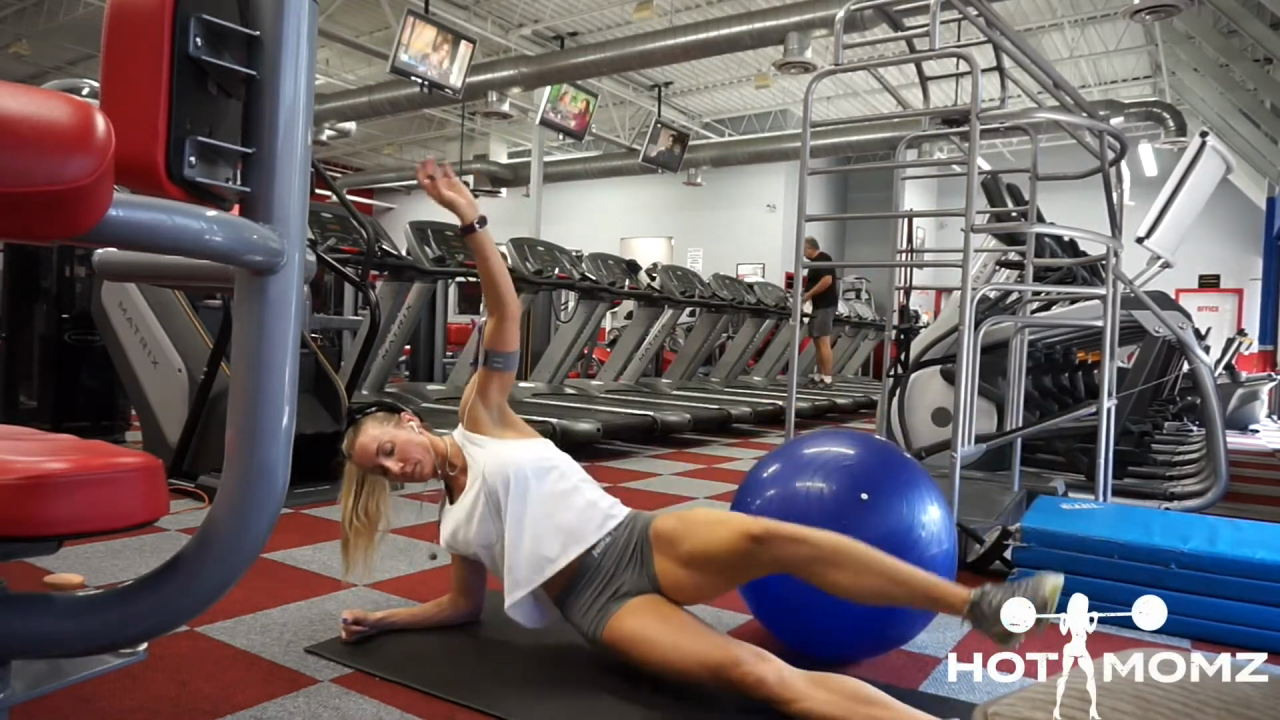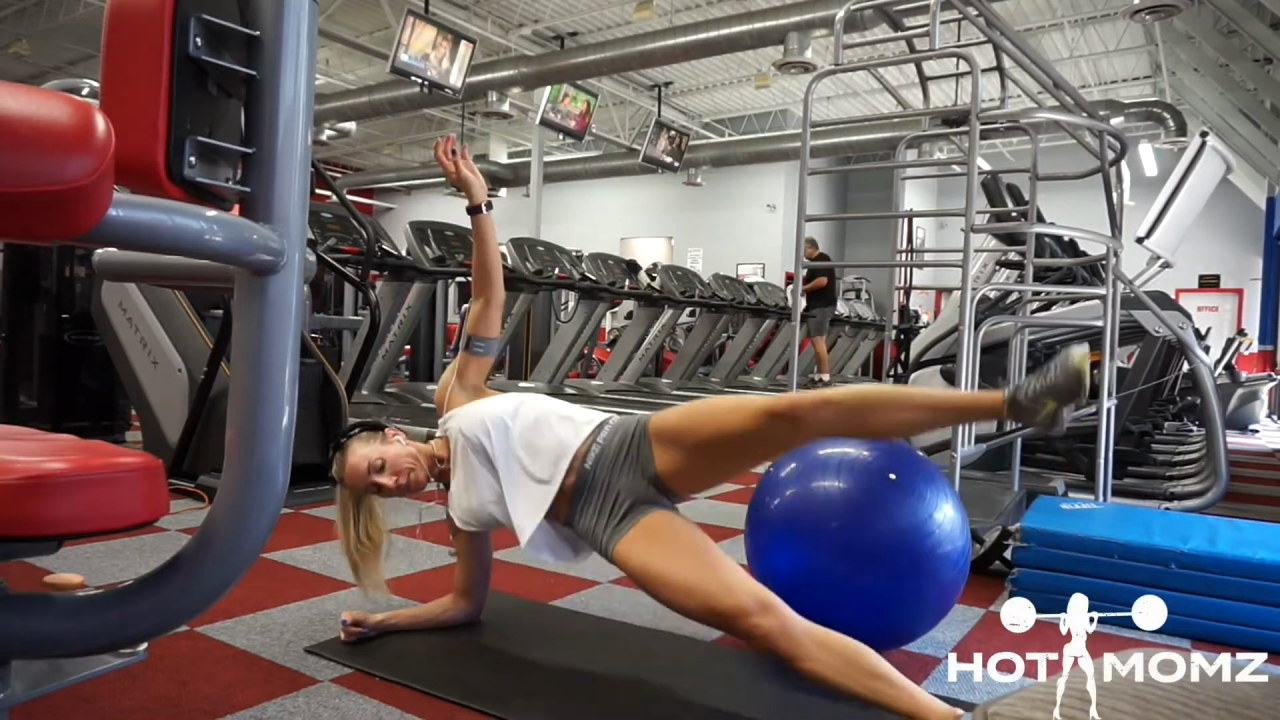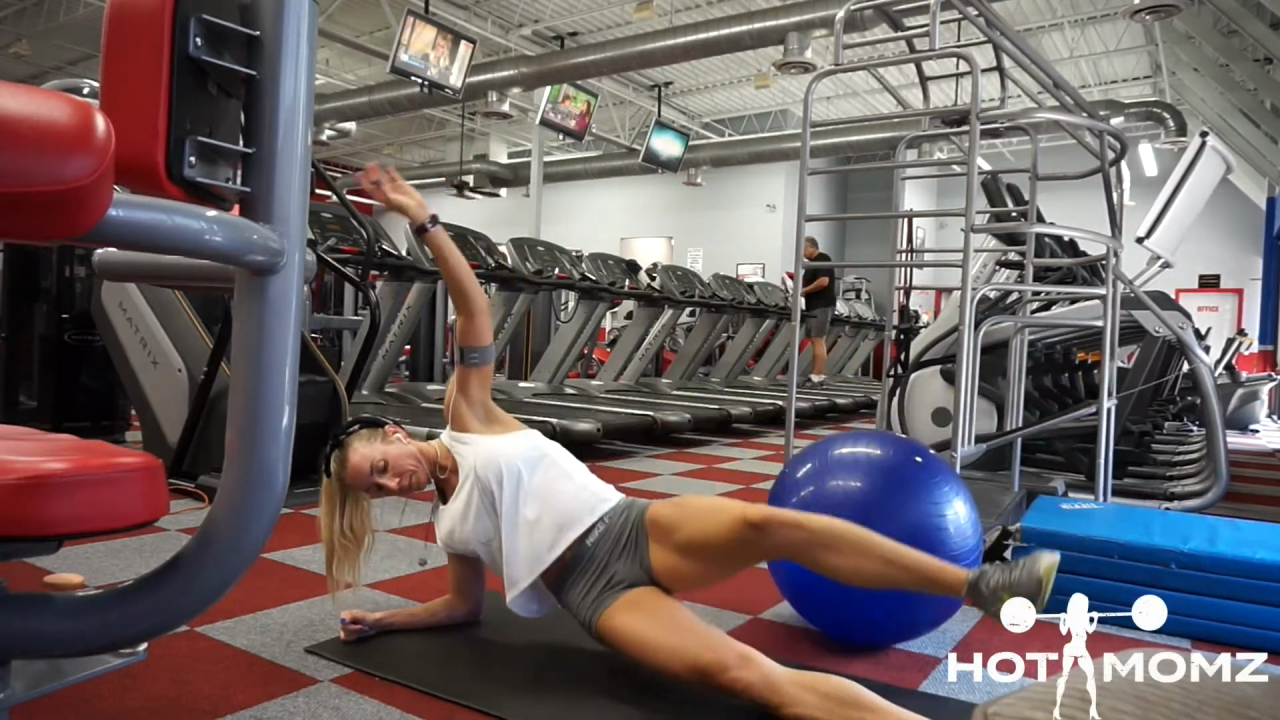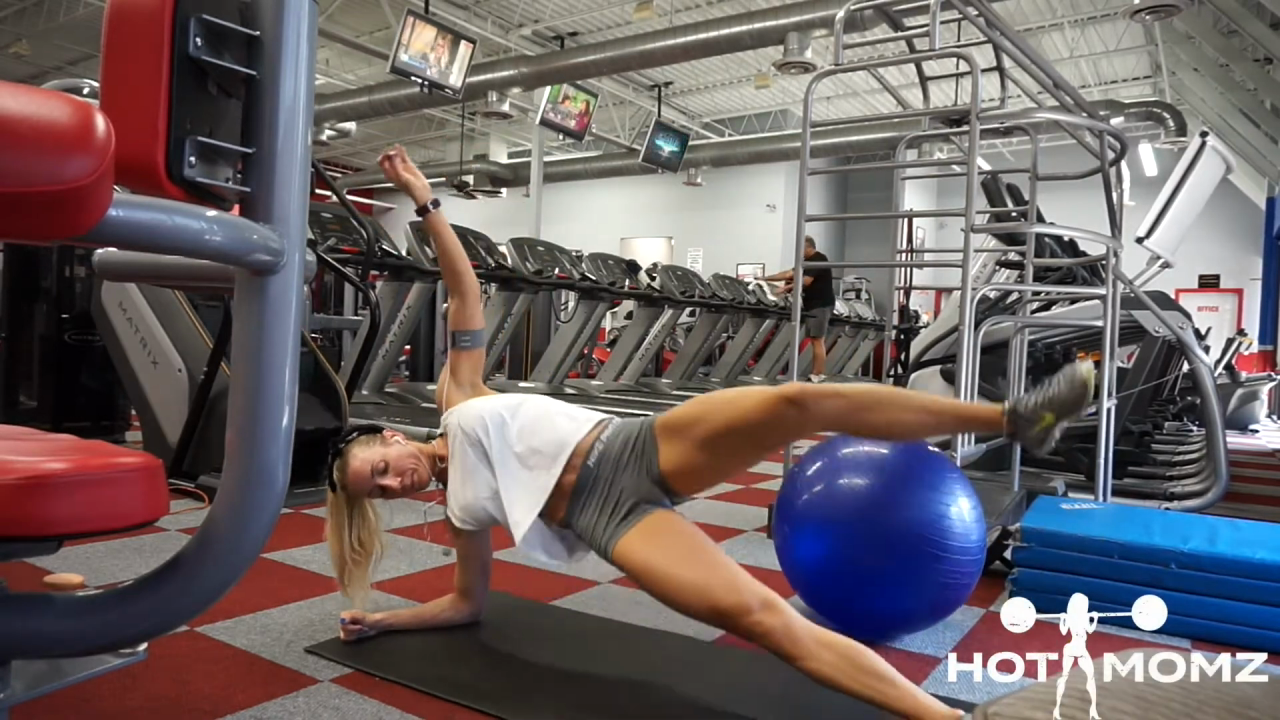
dt=0.5s
person 1, frame 1
left shoulder: (480, 415)
right shoulder: (454, 525)
left elbow: (506, 313)
right elbow: (464, 606)
left wrist: (470, 219)
right wrist: (380, 619)
left hip: (638, 540)
right hip: (604, 604)
left knee: (768, 538)
left ankle: (979, 603)
person 1, frame 2
left shoulder: (456, 395)
right shoulder: (459, 503)
left elbow: (490, 294)
right elbow: (467, 603)
left wrist: (475, 200)
right wrist: (379, 621)
left hip: (637, 450)
right hip: (609, 515)
left knee: (793, 412)
right knee: (763, 619)
left ankle: (1009, 402)
person 1, frame 3
left shoulder: (467, 413)
right shoulder: (449, 526)
left elbow: (475, 306)
right elbow: (464, 607)
left wrist: (424, 221)
right wrist: (380, 622)
left hip: (637, 528)
right hip: (601, 589)
left knee: (768, 523)
left ankle: (978, 585)
person 1, frame 4
left shoulder: (456, 395)
right shoulder: (458, 503)
left elbow: (465, 289)
right elbow: (467, 603)
left wrist: (425, 201)
right wrist: (378, 620)
left hip: (639, 448)
right hip: (611, 514)
left knee: (796, 402)
right knee: (763, 616)
left ankle: (1011, 417)
